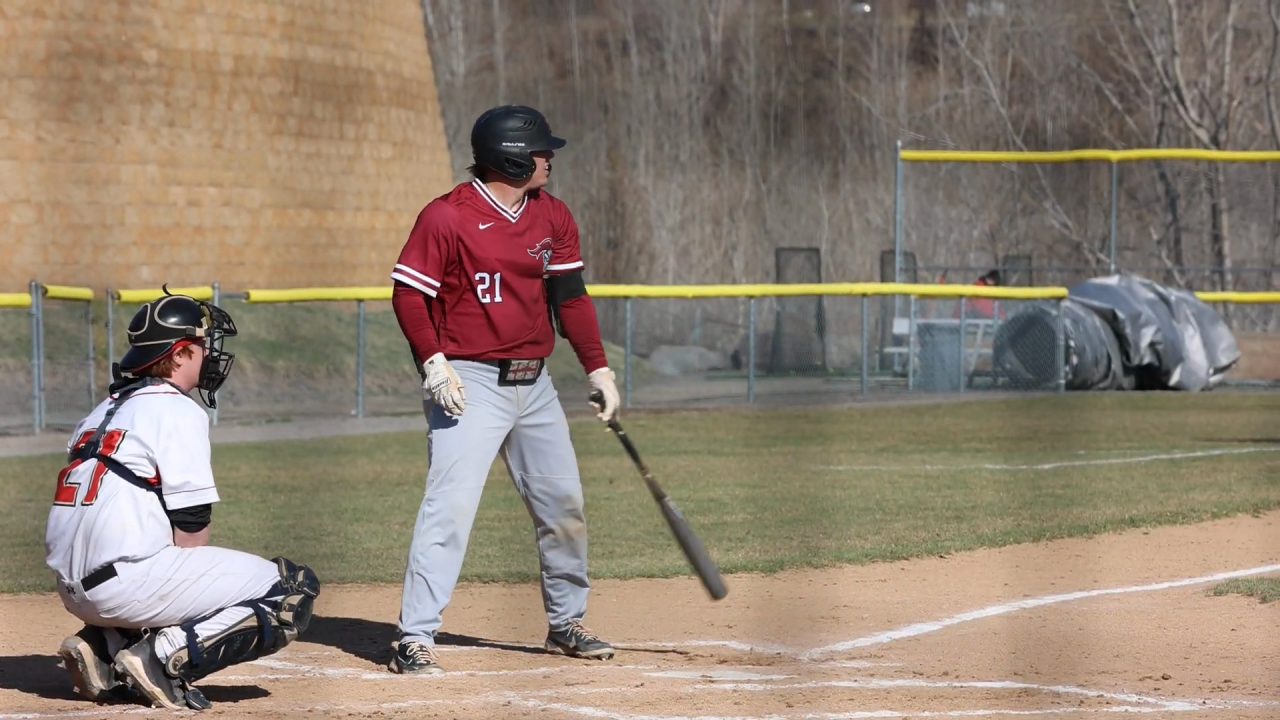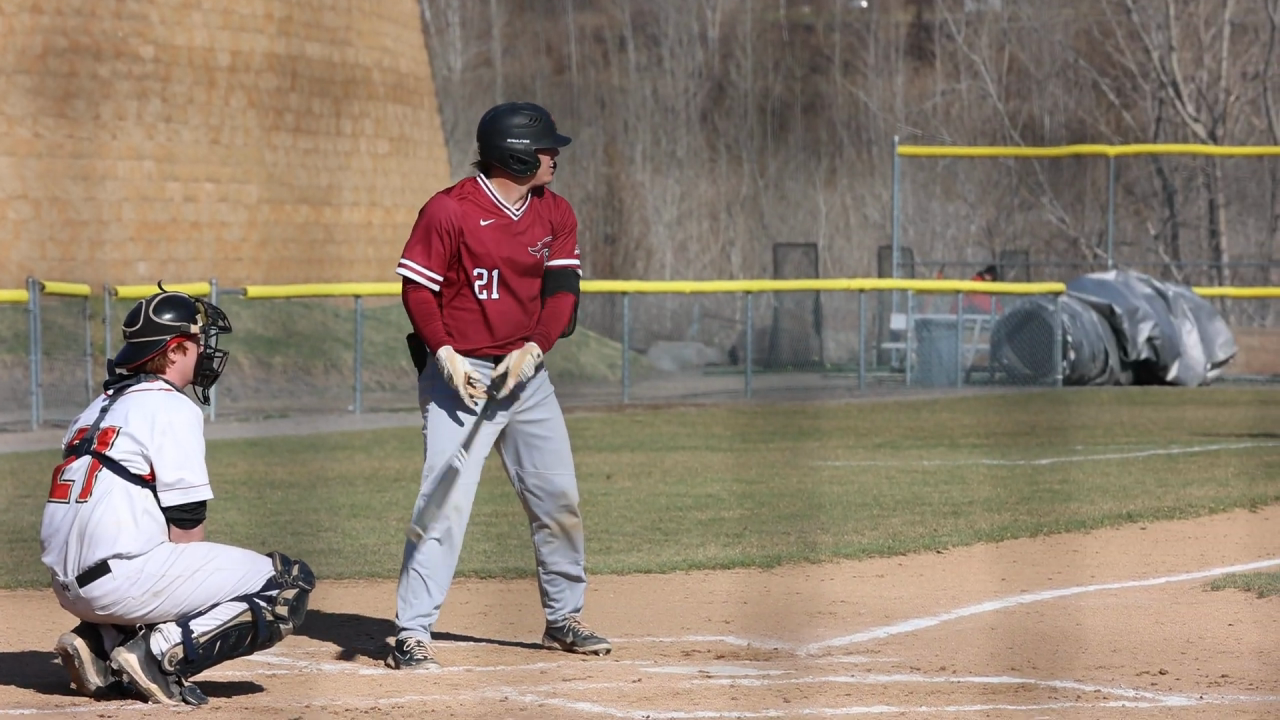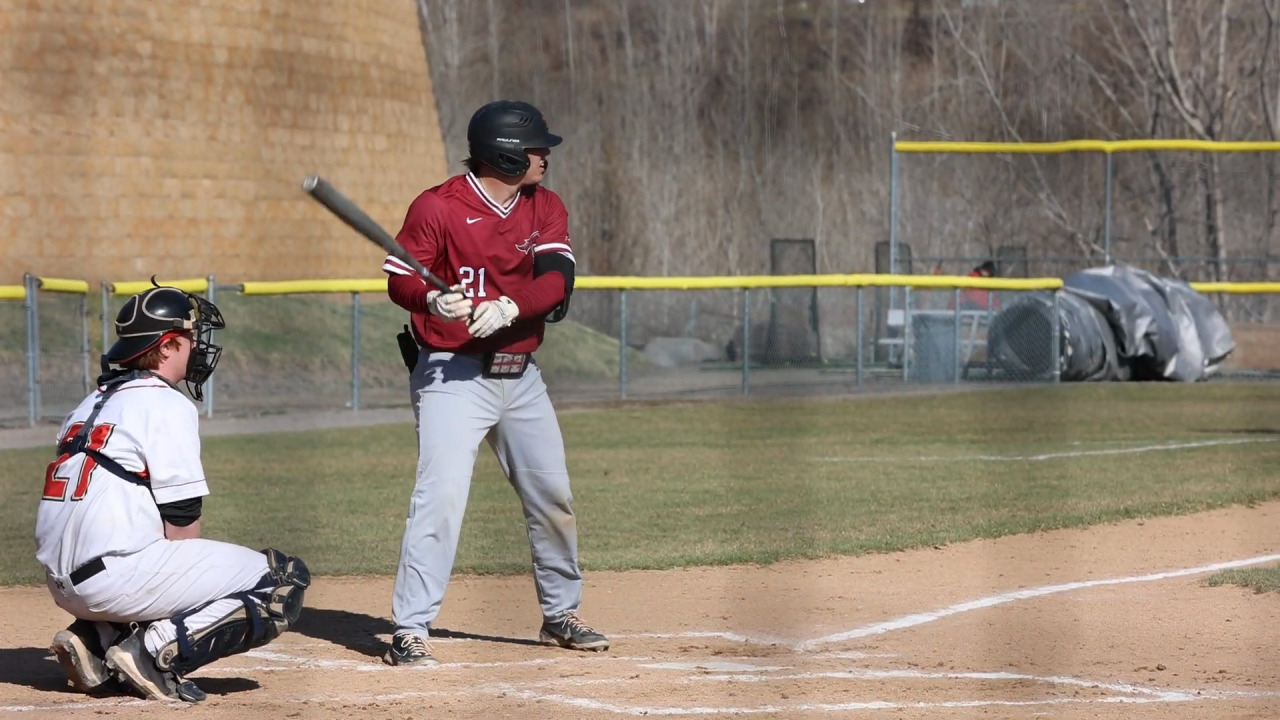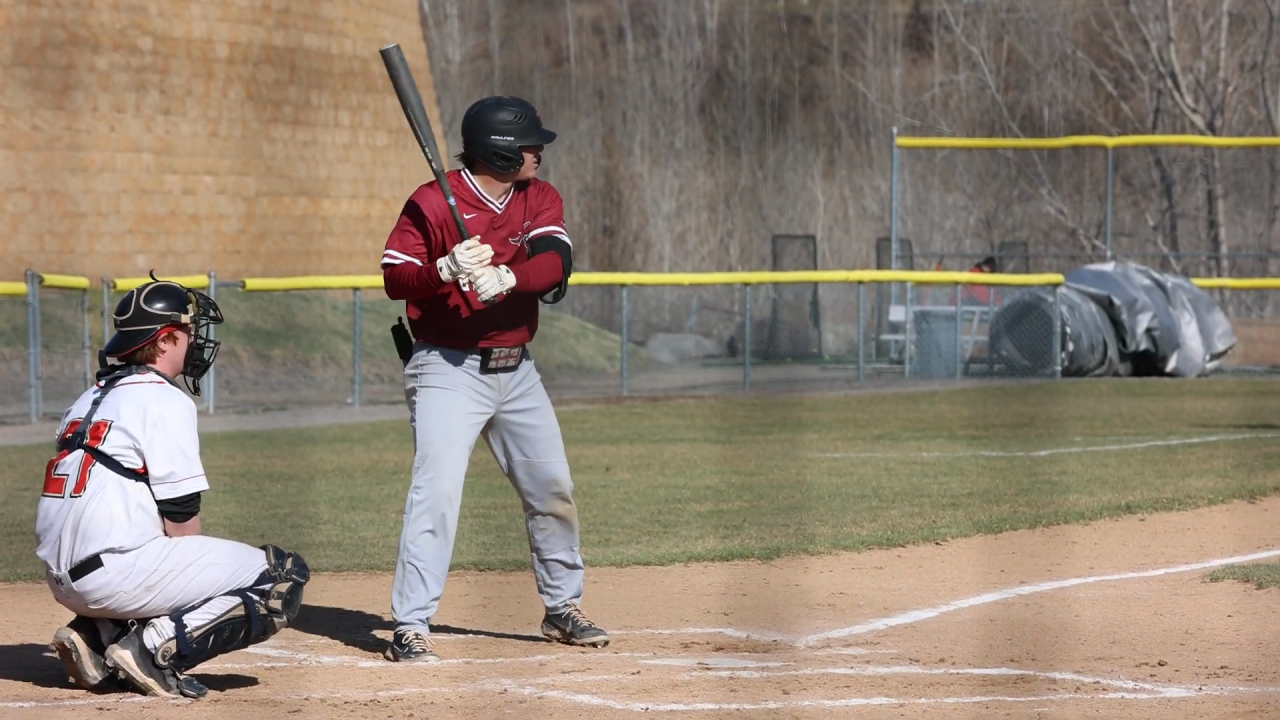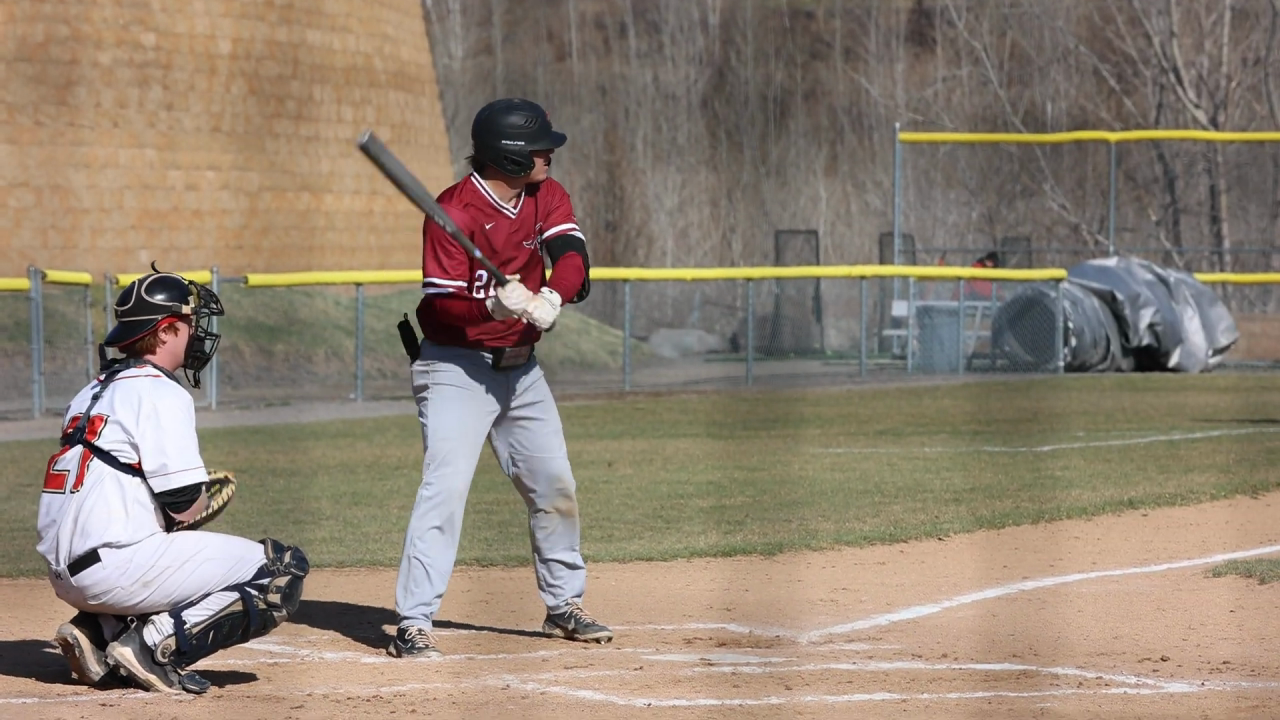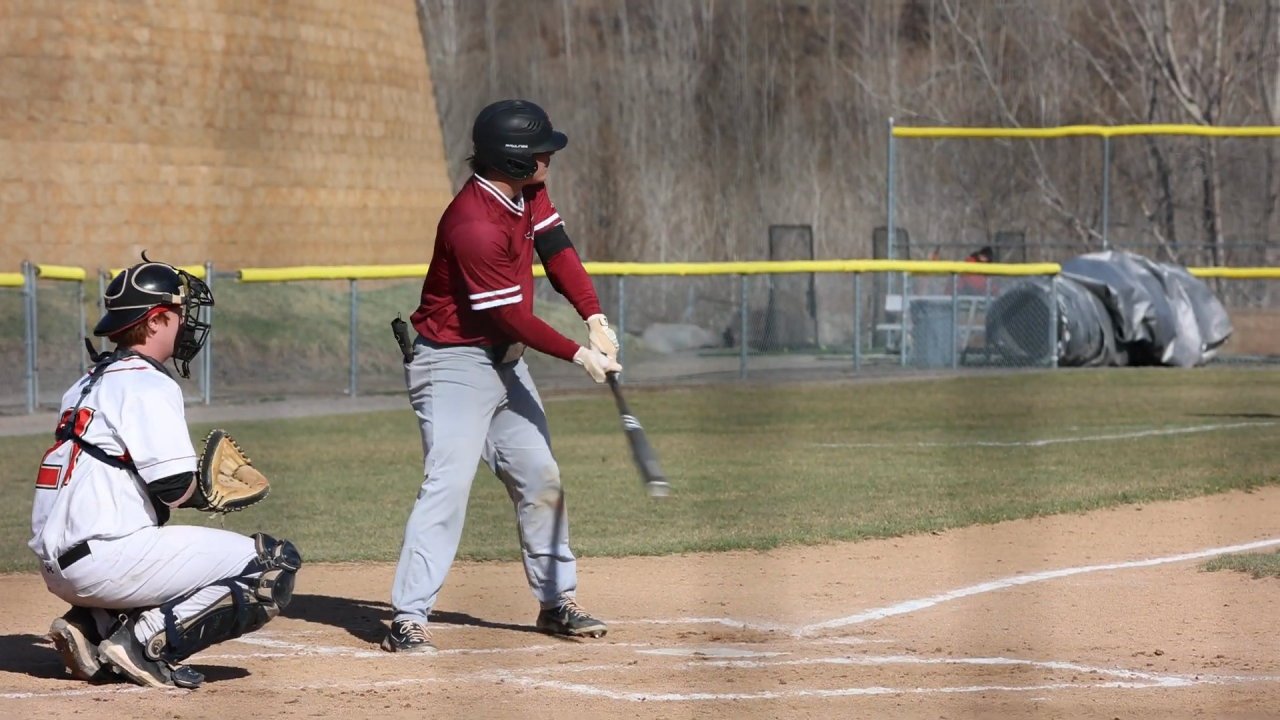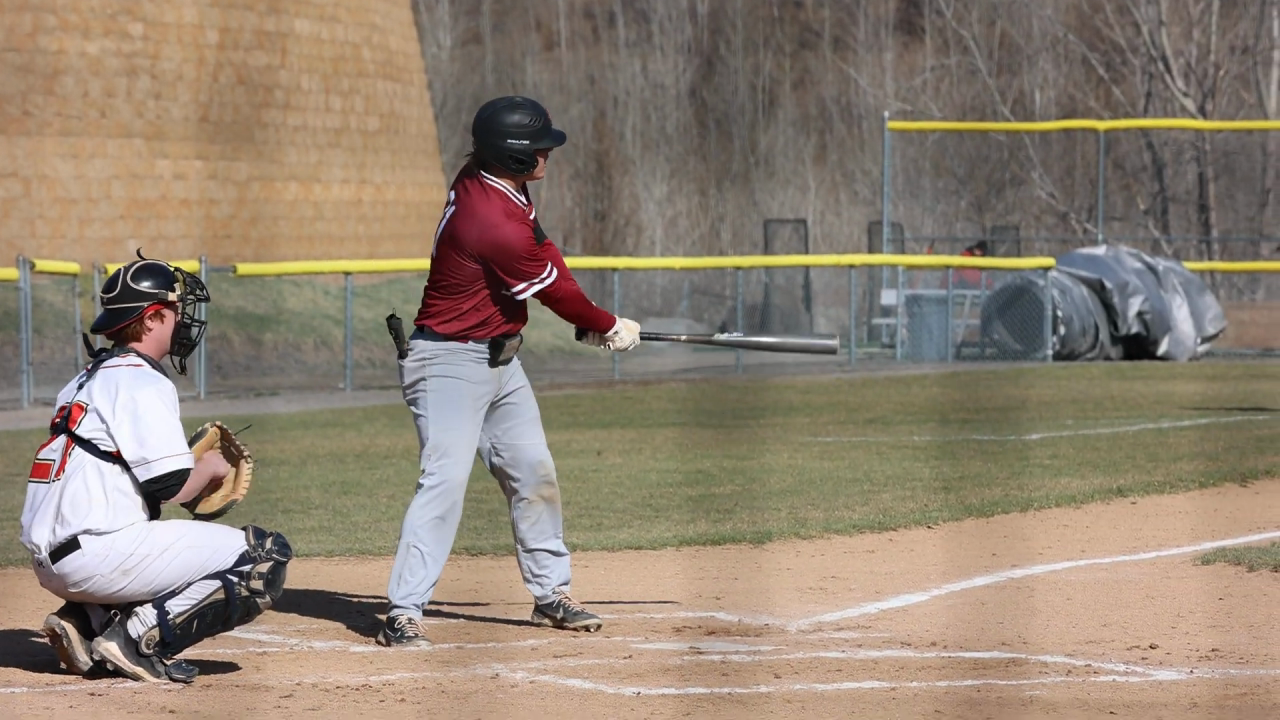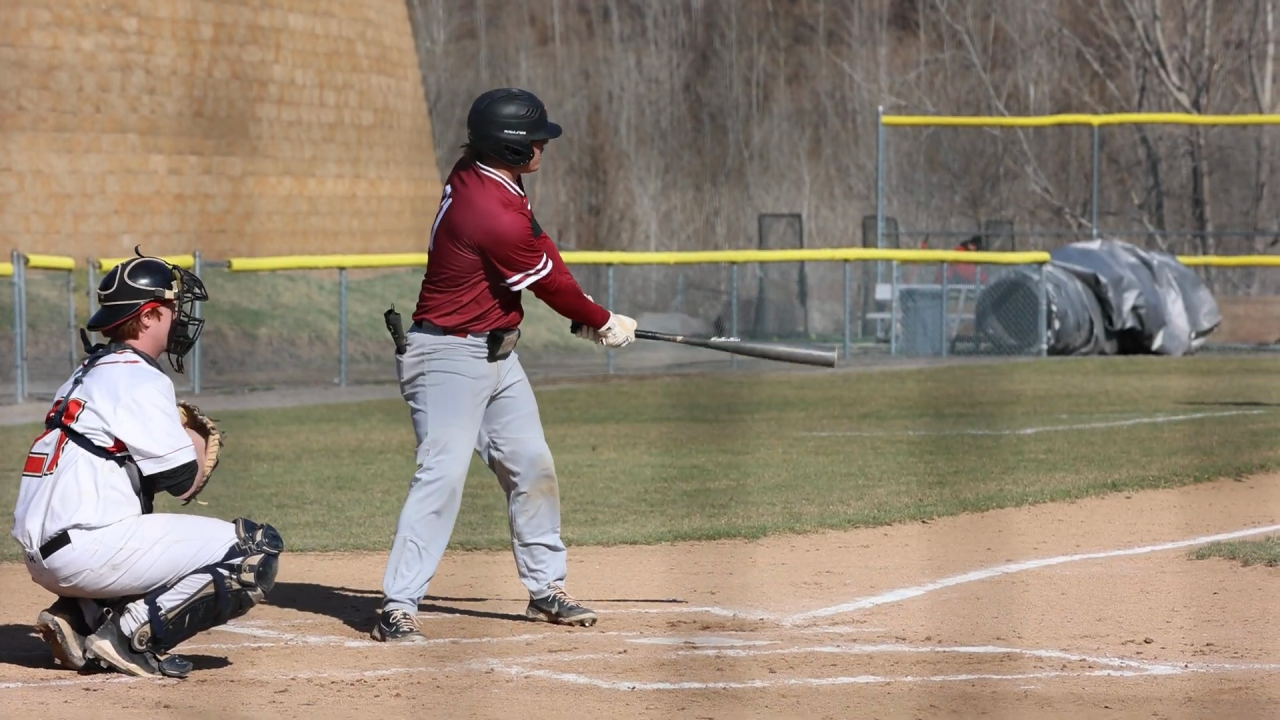
dt=0.2s
person 1, frame 1
left shoulder: (553, 216)
right shoulder: (446, 215)
left elbow: (570, 298)
right elbow: (410, 294)
left wrist: (599, 369)
right wrist: (436, 363)
left hip: (534, 383)
right hip: (466, 382)
left knee: (563, 503)
right knee: (450, 507)
left ankle: (566, 622)
right ankle: (414, 636)
person 1, frame 2
left shoulder: (556, 213)
right shoulder: (449, 210)
left elbow: (562, 294)
right elbow: (416, 290)
left wrist: (532, 351)
right wrist: (446, 355)
left hip: (528, 378)
right hip: (463, 378)
left knee: (559, 499)
right knee: (448, 501)
left ankle: (562, 620)
right ankle: (412, 632)
person 1, frame 3
left shoulder: (547, 207)
right shoulder: (437, 206)
left elbow: (557, 282)
right elbow: (399, 279)
left wrist: (507, 307)
right wrist: (434, 302)
left hip: (521, 375)
right hip: (451, 375)
left knee: (552, 497)
right knee: (440, 498)
left ankle: (561, 614)
right ankle: (409, 630)
person 1, frame 4
left shoulder: (541, 199)
right shoulder: (432, 202)
left elbow: (555, 266)
right elbow: (395, 278)
left wrist: (505, 276)
right wrist: (444, 270)
left hip: (516, 367)
right hip: (448, 369)
left knee: (552, 488)
right knee: (437, 493)
left ankle: (562, 607)
right ankle: (409, 626)
person 1, frame 5
left shoulder: (549, 197)
right shoulder: (453, 212)
left elbow: (573, 260)
right elbow: (443, 304)
left wrist: (550, 297)
right wrist: (496, 302)
left hip: (520, 366)
right hip: (456, 367)
left knee: (554, 485)
right knee: (445, 489)
left ankle: (564, 605)
right ankle: (413, 622)
person 1, frame 6
left shoulder: (530, 193)
right shoulder: (473, 223)
left elbow: (558, 251)
right elbow: (508, 315)
left wrist: (594, 318)
right wrist: (577, 353)
left hip: (504, 362)
right hip: (453, 362)
left knee: (539, 479)
right knee: (448, 485)
left ankle: (556, 601)
right ankle: (408, 617)
person 1, frame 7
left shoulder: (499, 184)
right shoulder: (494, 224)
left elbow: (542, 248)
right elbow: (551, 290)
left wrist: (594, 318)
right wrist: (610, 327)
left hip: (500, 356)
right hip: (450, 361)
left knee: (534, 473)
right knee: (446, 479)
left ankle: (551, 594)
right ankle: (404, 611)
person 1, frame 8
left shoulder: (480, 173)
right shoulder: (492, 213)
left elbow: (539, 244)
right elbow: (548, 281)
left wrist: (588, 313)
right wrist: (602, 320)
left hip: (496, 351)
right hip: (449, 356)
left knee: (533, 468)
right knee: (443, 474)
left ankle: (546, 589)
right ankle: (398, 606)
person 2, frame 1
left shoulder: (105, 409)
right shoulder: (178, 410)
right elbow: (191, 525)
right wrist: (194, 584)
left hip: (74, 588)
right hip: (122, 579)
right knee: (295, 589)
left ankle: (103, 647)
right ankle: (163, 658)
person 2, frame 2
left shoulder: (100, 406)
right shoulder: (172, 407)
left elbow: (108, 506)
right elbow: (186, 523)
right wrist: (192, 580)
left hip: (69, 585)
right hip: (118, 577)
right knee: (289, 583)
left ankle: (100, 643)
right ankle: (159, 654)
person 2, frame 3
left shoulder: (94, 401)
right shoulder: (167, 404)
right elbow: (181, 520)
right wrist: (191, 575)
left hip: (63, 583)
right hip: (113, 574)
right knee: (285, 581)
left ankle: (96, 641)
right ankle: (153, 653)
person 2, frame 4
left shoulder: (92, 397)
right shoulder: (164, 400)
right elbow: (180, 516)
right wrist: (191, 569)
left hip: (64, 578)
right hip: (112, 572)
right knee: (283, 577)
left ankle: (96, 636)
right ankle: (153, 649)
person 2, frame 5
left shoulder: (94, 390)
right shoulder: (161, 393)
right elbow: (183, 505)
right wrist: (207, 503)
left hip: (66, 573)
right hip: (111, 567)
right knee: (284, 571)
left ankle: (98, 634)
right ankle: (153, 646)
person 2, frame 6
left shoulder: (91, 382)
right shoulder: (148, 385)
right elbow: (176, 490)
right wrist: (198, 478)
left hip: (59, 564)
right hip: (101, 558)
right knee: (275, 565)
left ankle: (92, 627)
right ankle: (144, 643)
person 2, frame 7
left shoulder: (89, 377)
right shoulder: (141, 382)
right elbow: (172, 487)
left wrist: (189, 467)
right wrist: (210, 467)
left hip: (52, 559)
right hip: (93, 553)
right knee: (267, 557)
left ankle: (86, 623)
right ankle: (138, 638)
person 2, frame 8
left shoulder: (88, 373)
right shoulder: (138, 379)
right elbow: (184, 482)
left wrist: (180, 449)
right wrist: (198, 448)
left hip: (43, 553)
right hip: (84, 548)
right knee: (257, 549)
left ankle: (80, 618)
right ankle: (130, 636)
